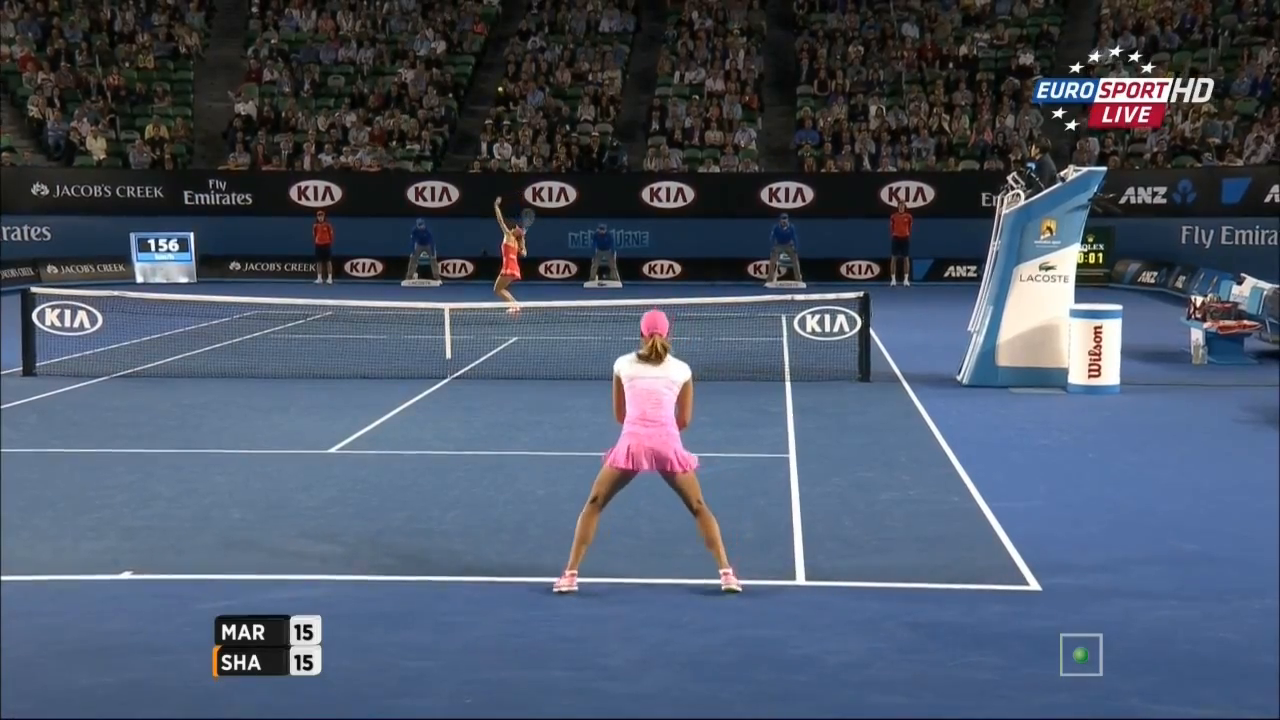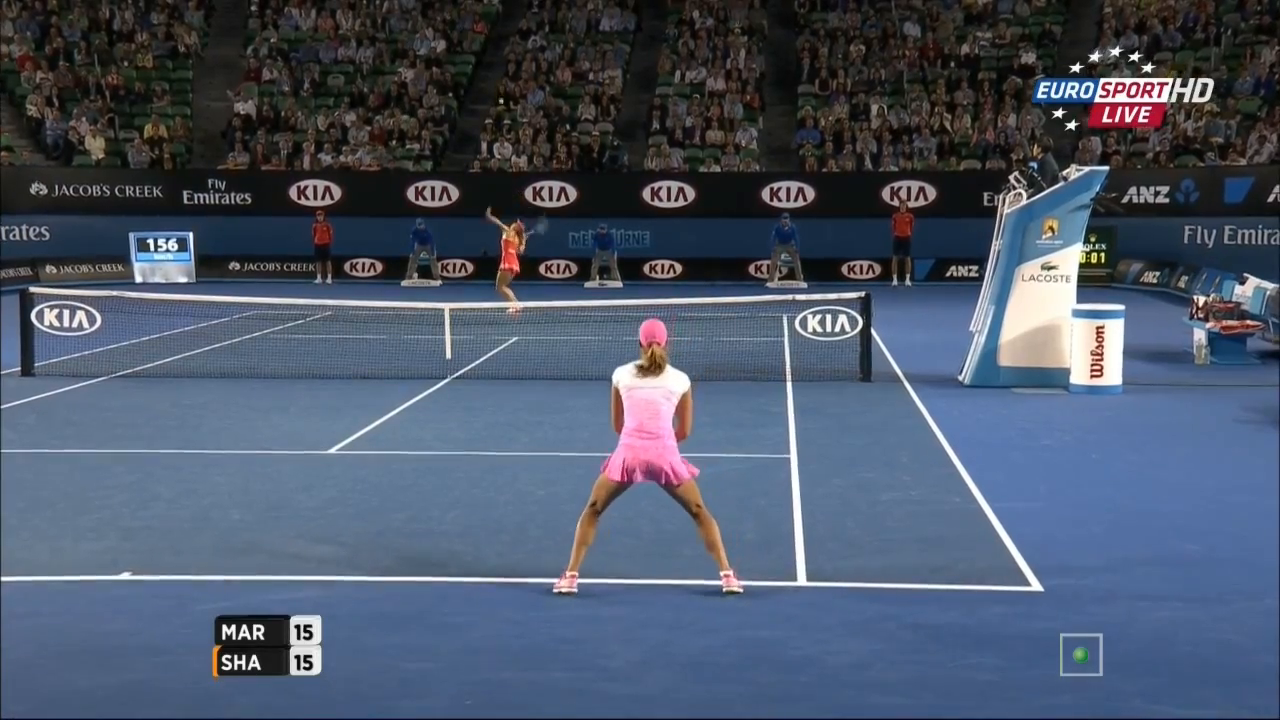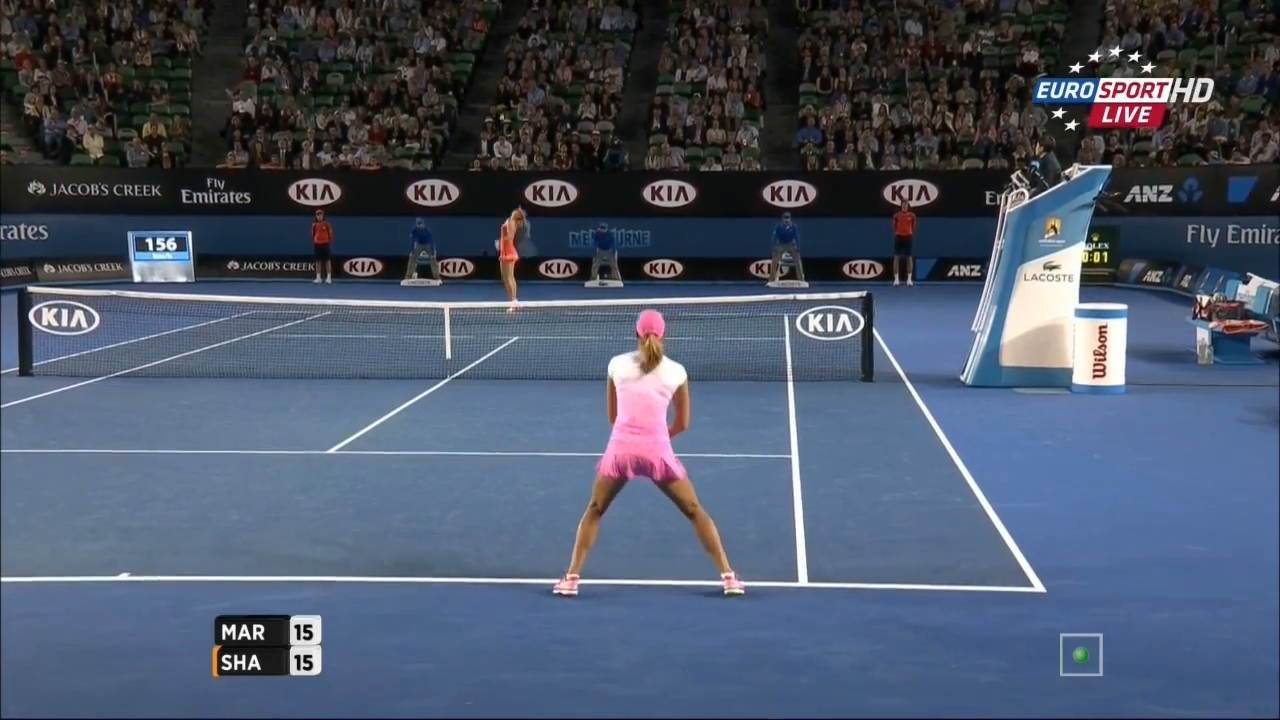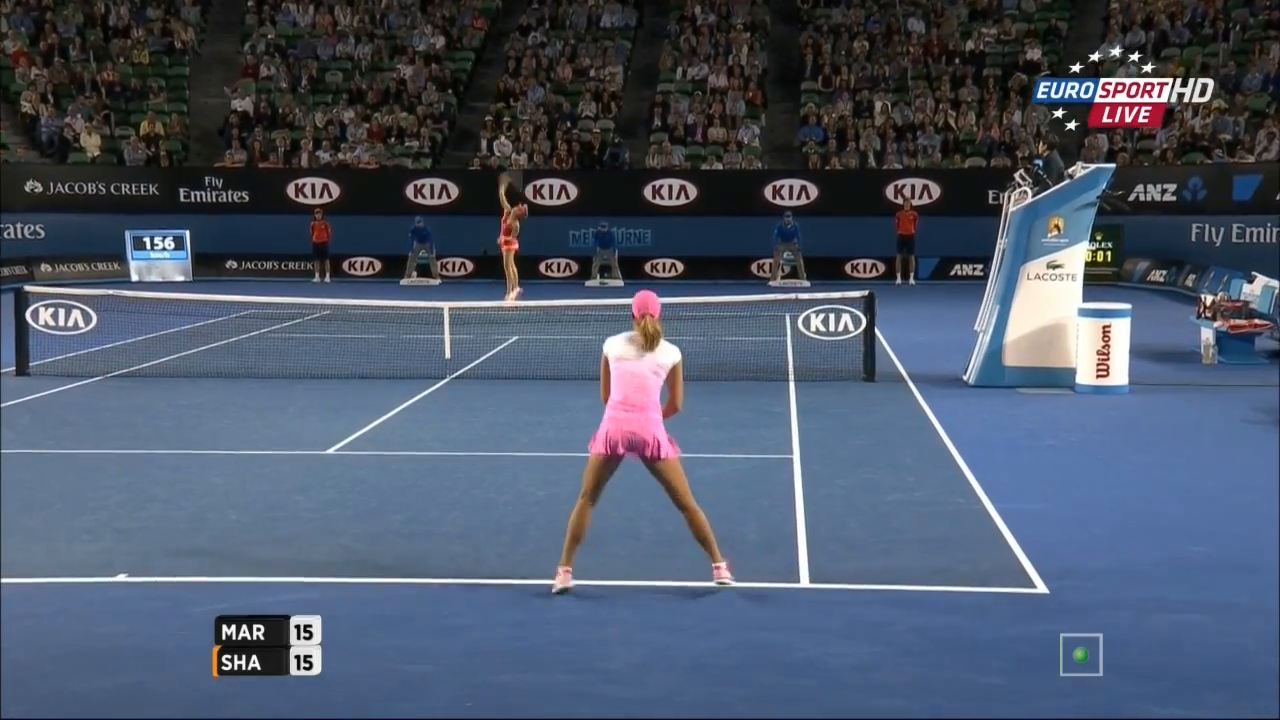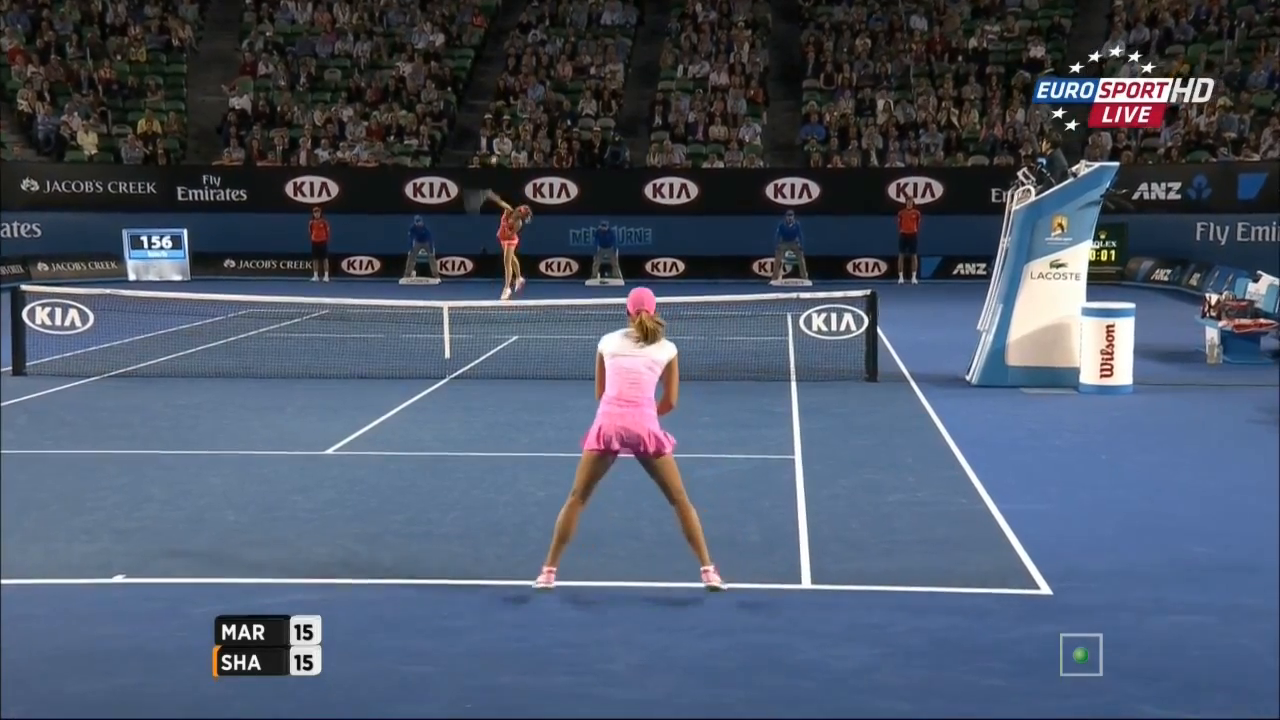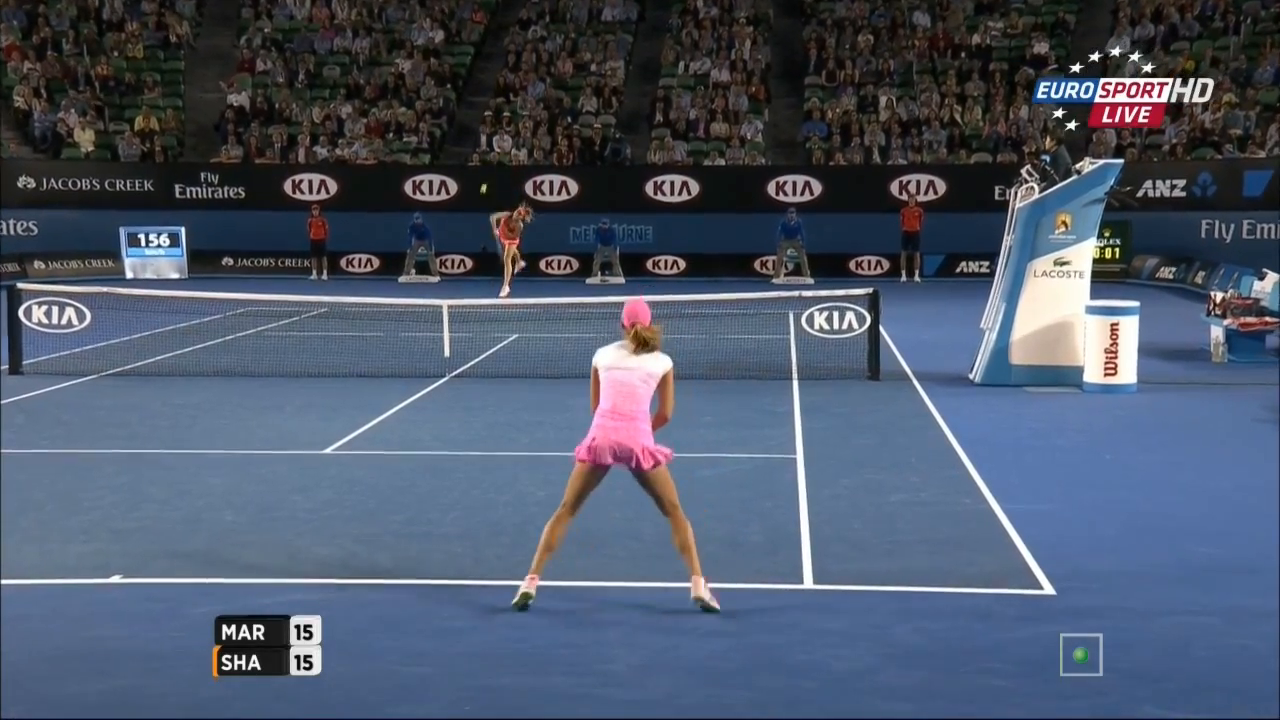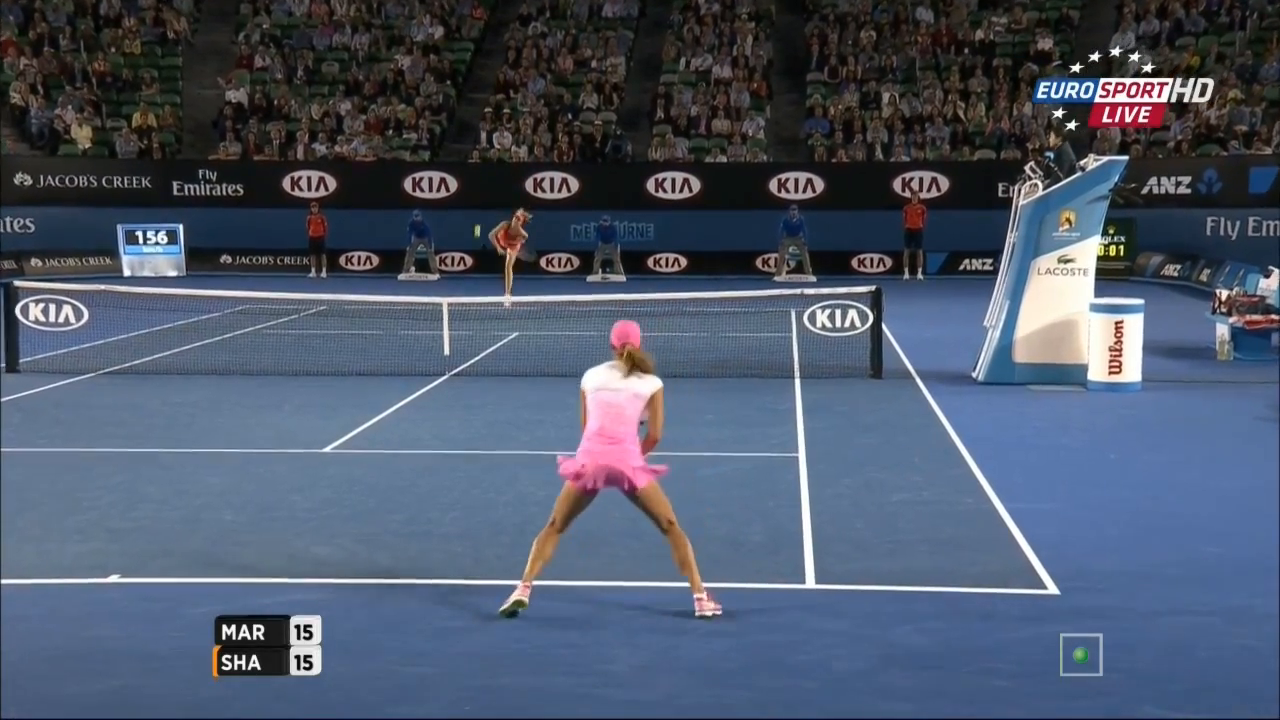
dt=0.1s
person 1, frame 1
left shoulder: (623, 364)
right shoulder: (682, 369)
right elbow: (684, 420)
left hip: (632, 442)
right hip: (667, 444)
left knee: (594, 505)
right knee: (699, 509)
left ankle: (570, 575)
right ankle: (727, 574)
person 1, frame 2
left shoulder: (621, 374)
right shoulder: (681, 379)
right elbow: (684, 431)
left hip: (628, 452)
right hip: (665, 454)
left knee: (593, 511)
right knee: (699, 512)
left ankle: (570, 576)
right ankle: (728, 576)
person 1, frame 3
left shoulder: (617, 365)
right shoulder: (676, 371)
right elbow: (682, 424)
left hip: (621, 448)
right hip: (657, 450)
left knee: (594, 511)
right knee: (695, 512)
left ankle: (572, 577)
right ankle: (728, 577)
person 1, frame 4
left shoulder: (612, 345)
right shoulder: (671, 352)
right elbow: (675, 405)
left hip: (613, 426)
right hip: (650, 429)
left knee: (586, 500)
right knee: (686, 504)
left ankle: (565, 573)
right ankle: (720, 568)
person 1, frame 5
left shoulder: (607, 342)
right shoulder: (668, 349)
right elbow: (670, 401)
left hip: (607, 423)
right hip: (644, 426)
left knee: (577, 499)
right knee: (679, 500)
left ankle: (549, 572)
right ankle: (707, 570)
person 1, frame 6
left shoulder: (602, 355)
right shoulder: (662, 361)
right elbow: (665, 414)
left hip: (601, 436)
right hip: (639, 440)
left knee: (566, 510)
right knee: (674, 512)
left ankle: (532, 581)
right ankle: (698, 584)
person 1, frame 7
left shoulder: (591, 376)
right shoulder: (652, 382)
right elbow: (655, 436)
left hip: (591, 461)
right hip: (626, 462)
left knee: (554, 529)
right knee: (671, 527)
left ankle: (523, 589)
right ankle: (700, 597)
